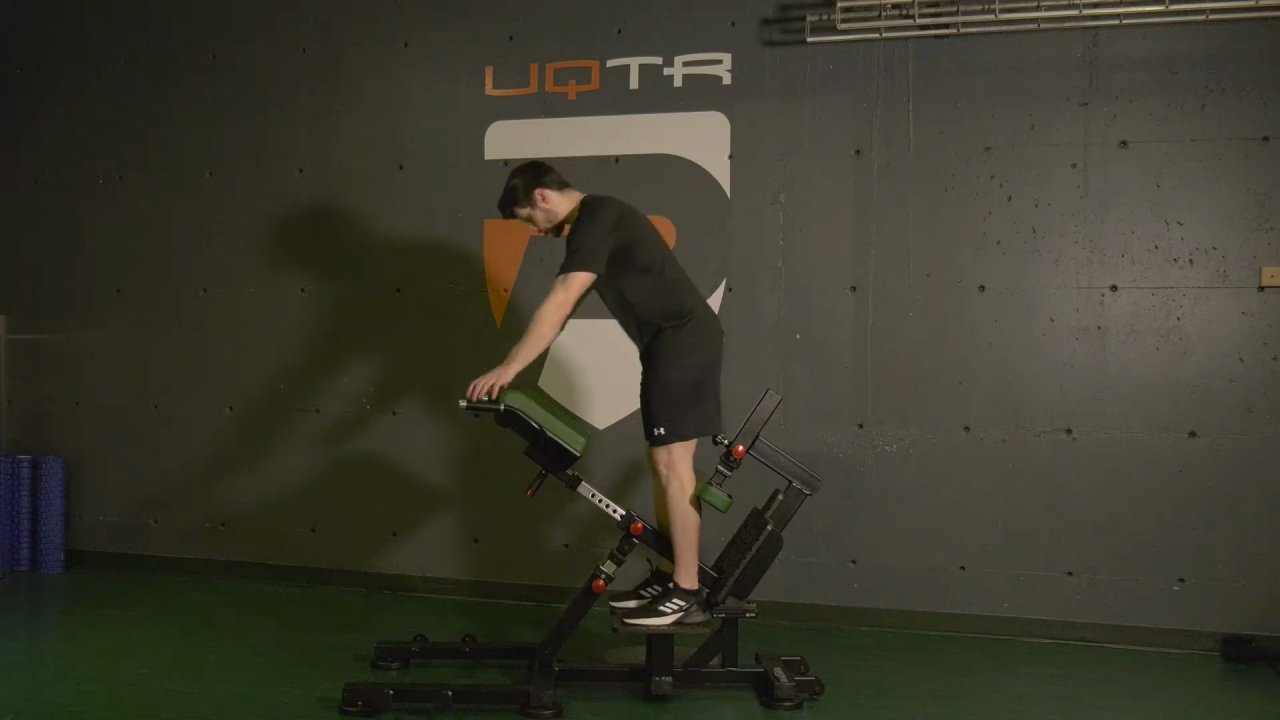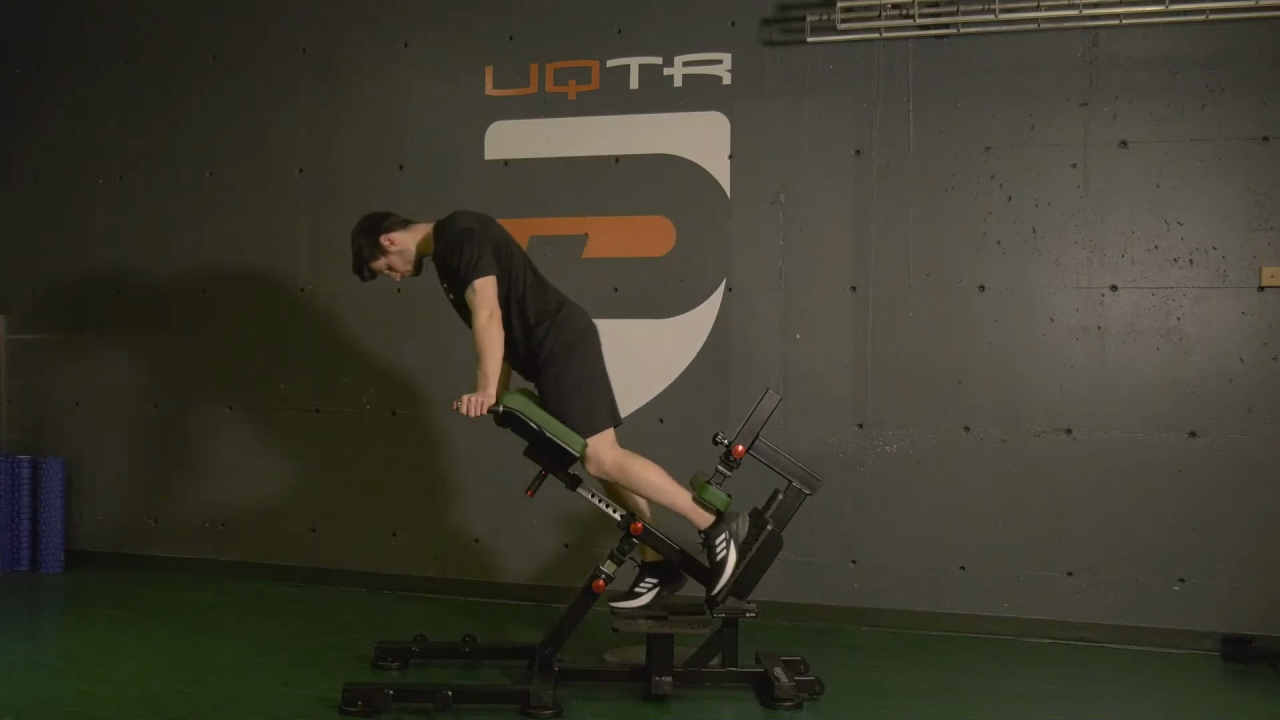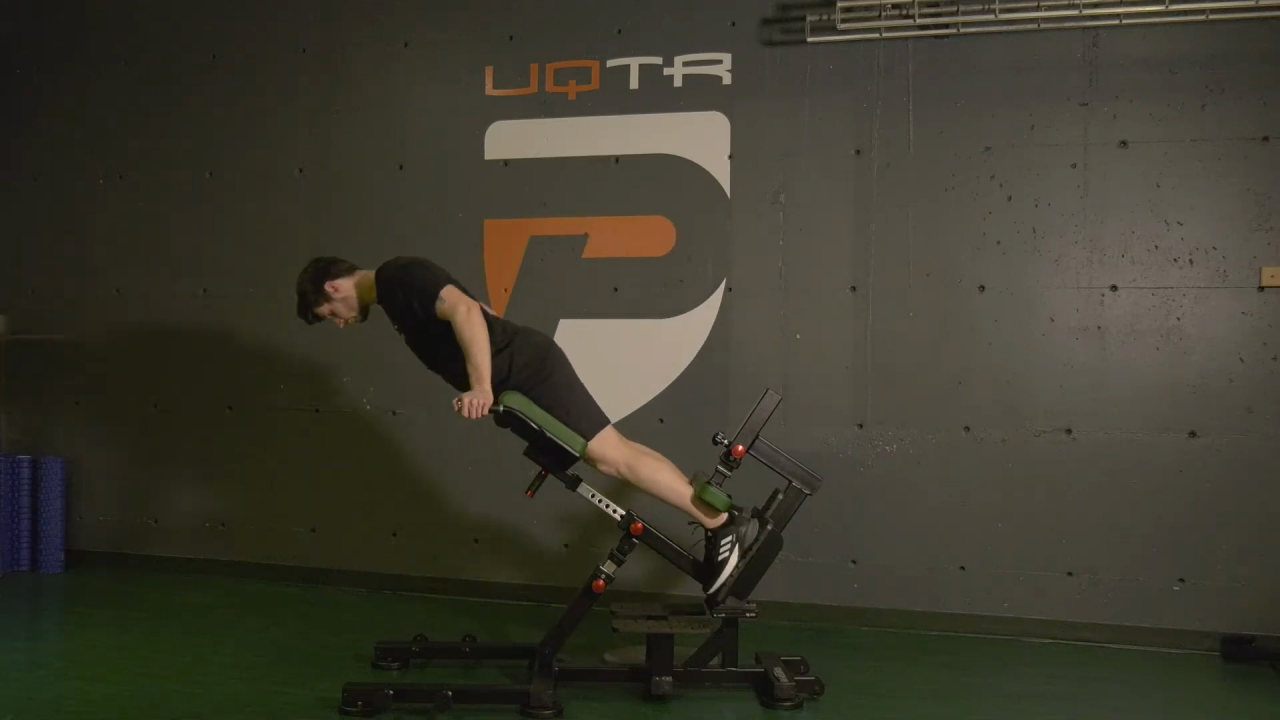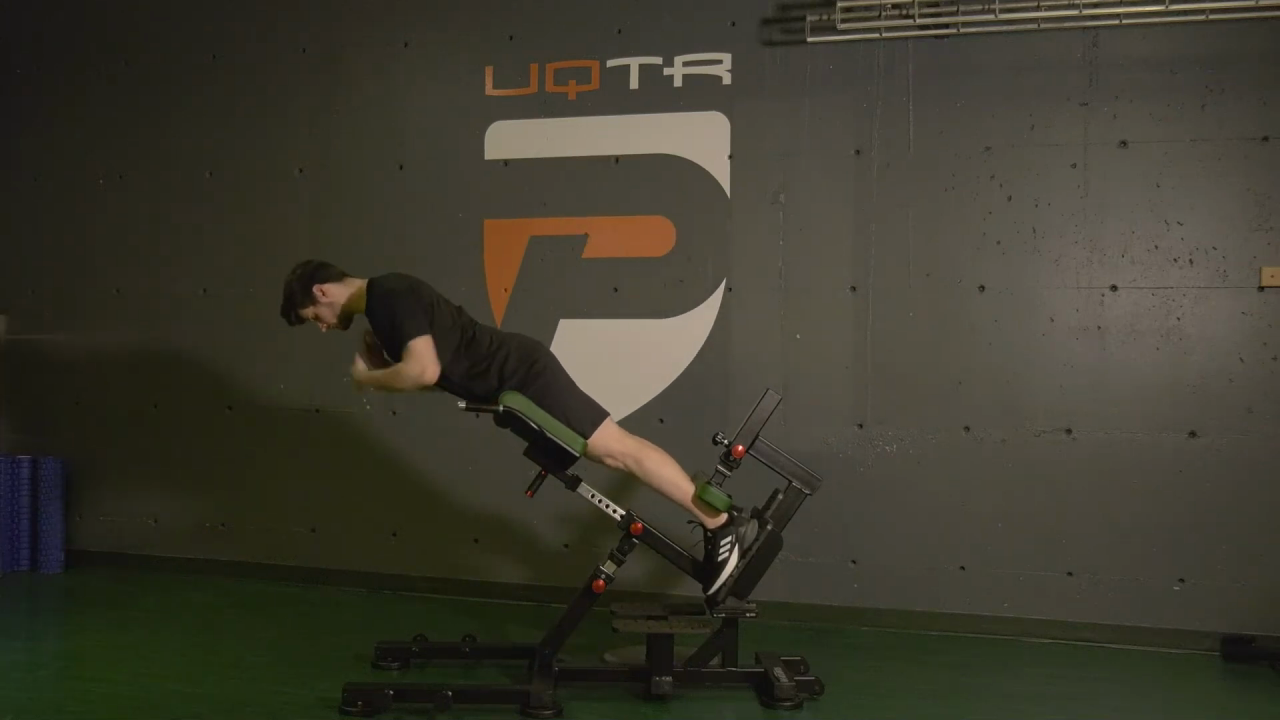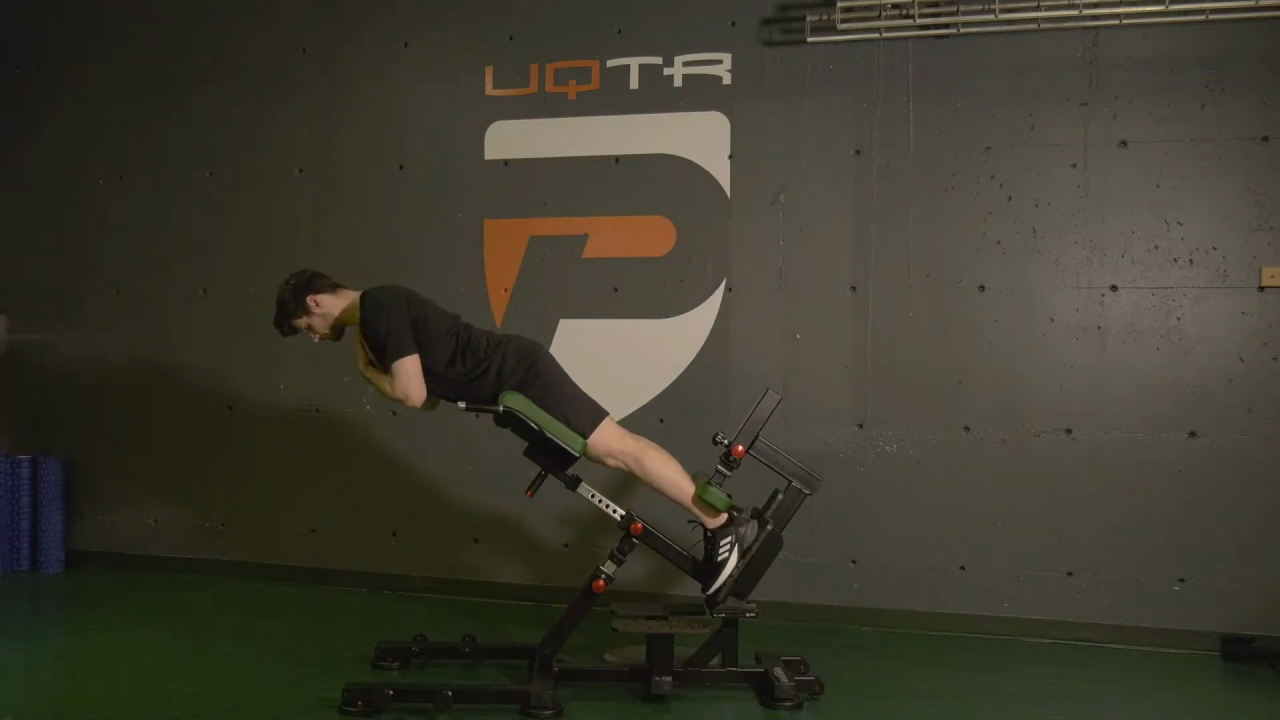
dt=1s
person 1, frame 1
left shoulder: (596, 220)
right shoulder: (594, 220)
left elbow: (558, 306)
right elbow: (562, 311)
left wrist: (508, 370)
right wrist: (512, 368)
left hip: (683, 341)
right hip: (670, 342)
left knee: (671, 463)
right knee: (663, 464)
left ankle: (687, 592)
right ankle: (668, 575)
person 1, frame 2
left shoulder: (460, 234)
right shoulder: (447, 252)
left elbow: (488, 314)
left wrist: (486, 390)
right wrist: (497, 391)
left hip: (563, 345)
right hip: (553, 350)
left knee: (600, 458)
right knee: (602, 460)
left ankle: (715, 525)
right ankle: (657, 565)
person 1, frame 3
left shoulder: (401, 276)
right shoulder: (392, 292)
left elbow: (464, 311)
left wrist: (482, 387)
left hip: (527, 369)
right hip: (519, 375)
left knee: (611, 453)
right knee: (609, 453)
left ankle: (722, 523)
right ankle: (714, 515)
person 1, frame 4
left shoulder: (388, 293)
right shoulder: (379, 308)
left elbow: (425, 370)
right elbow: (427, 371)
left wrist: (368, 378)
right wrist: (377, 362)
left hip: (520, 373)
right hip: (511, 379)
left knee: (614, 447)
right knee: (613, 448)
left ankle: (722, 524)
right ankle: (715, 520)
person 1, frame 5
left shoulder: (380, 308)
right shoulder: (374, 316)
left elbow: (413, 394)
right elbow: (430, 395)
left wrist: (367, 371)
right wrist: (374, 365)
left hip: (518, 374)
right hip: (511, 379)
left knee: (615, 447)
right knee: (613, 449)
left ankle: (722, 524)
right ankle: (713, 519)
